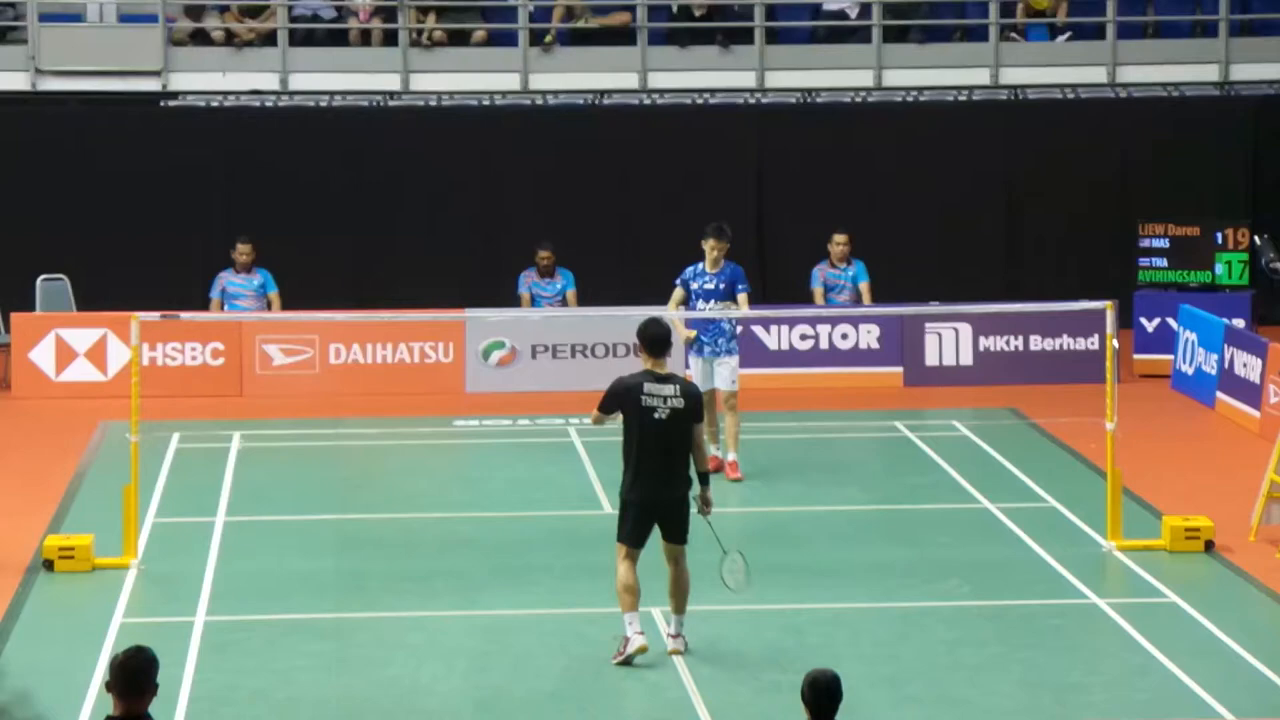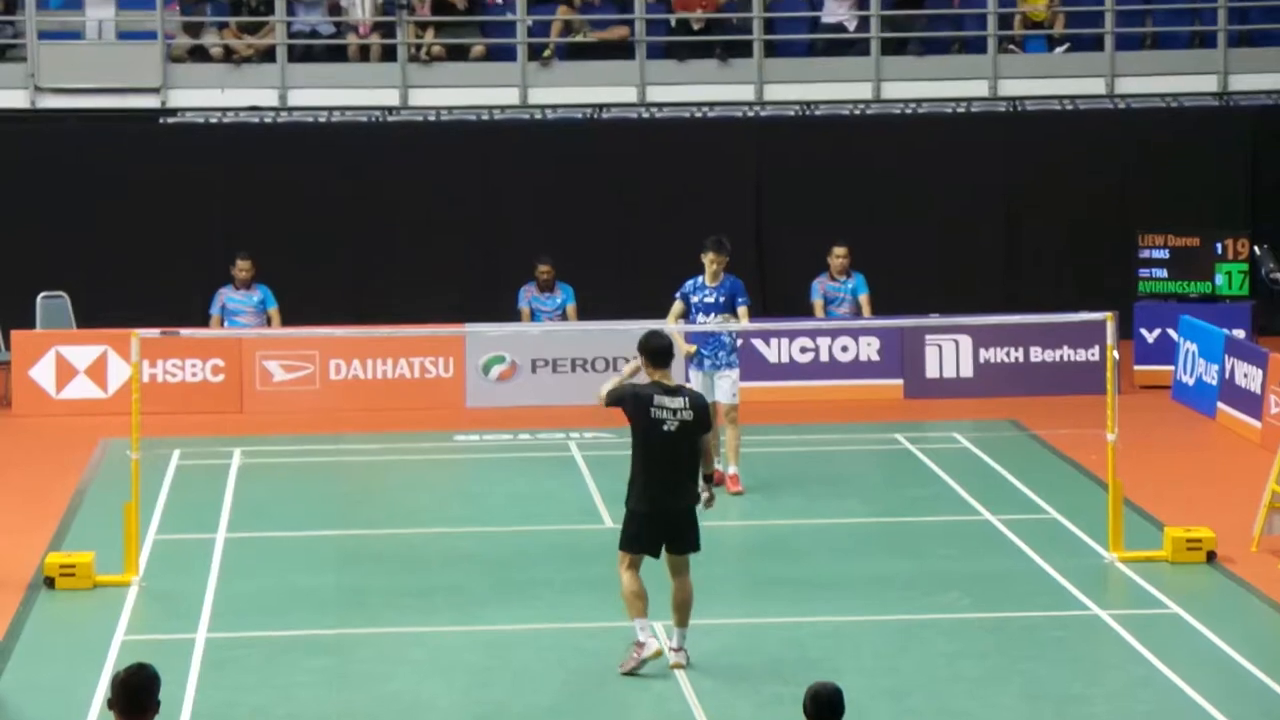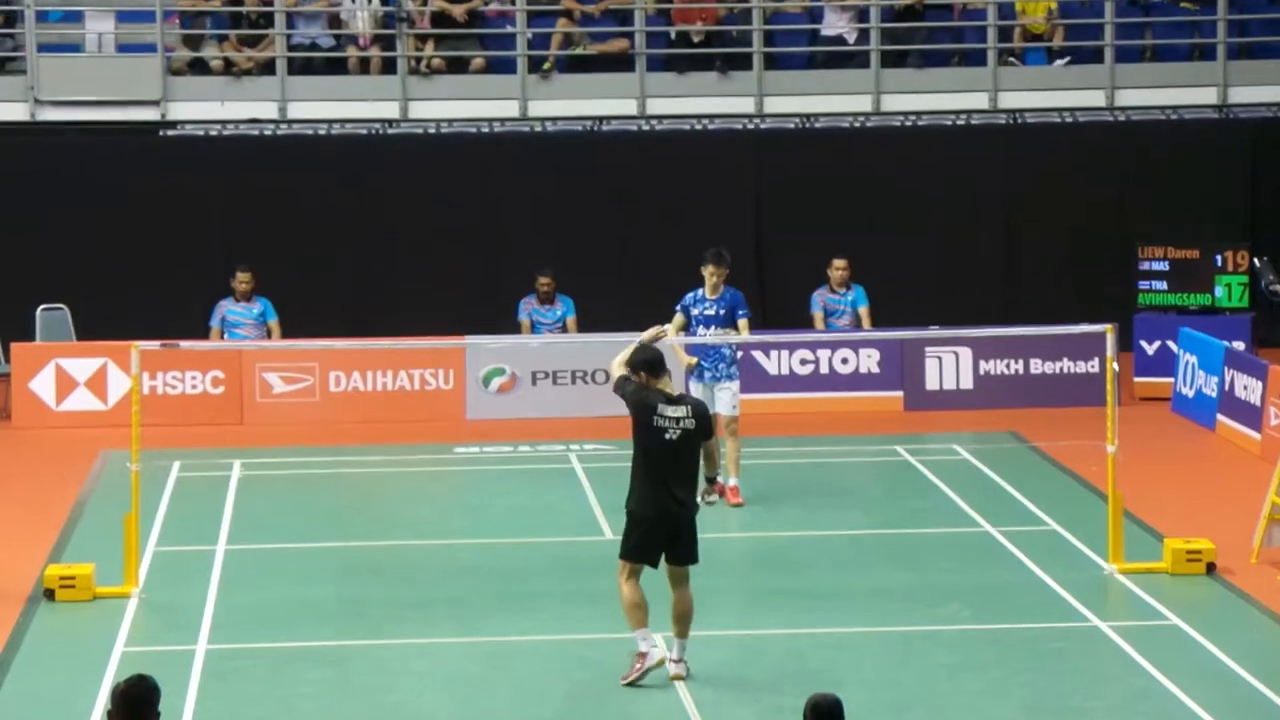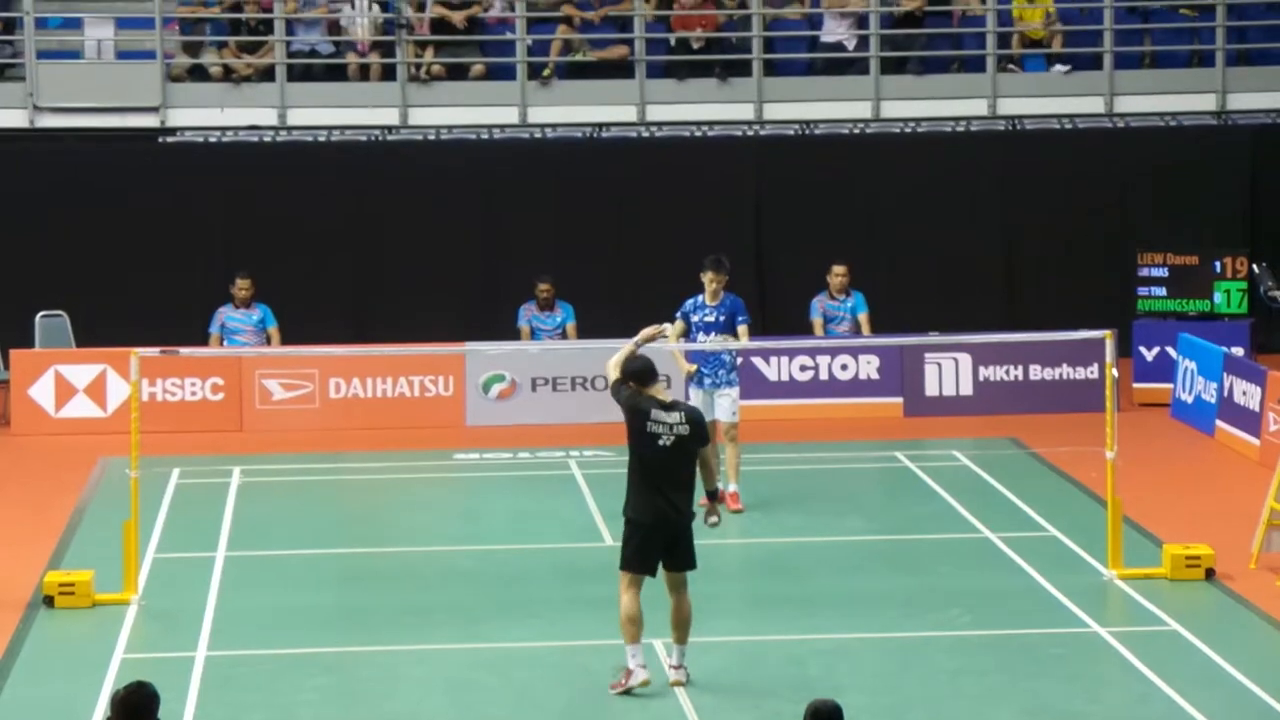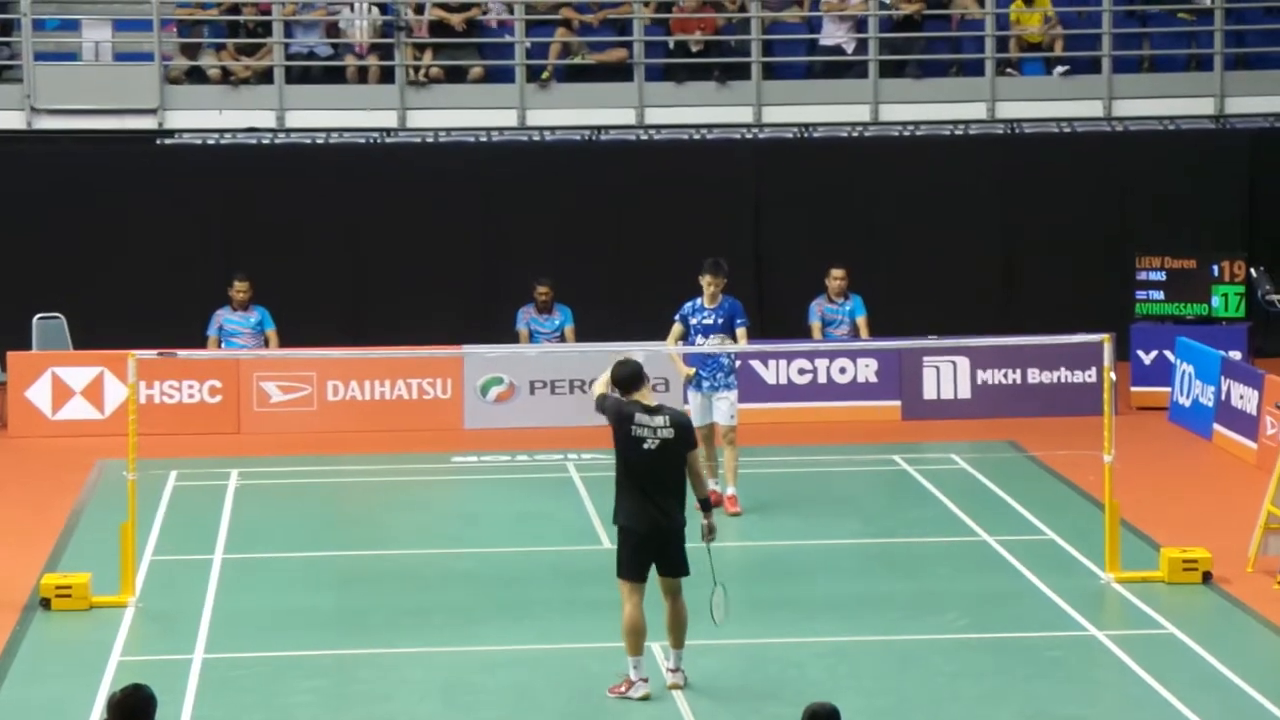
dt=0.2s
person 1, frame 1
left shoulder: (626, 386)
right shoulder: (689, 391)
left elbow: (597, 418)
right elbow: (698, 445)
left wrist: (617, 406)
right wrist: (705, 486)
left hip: (637, 491)
right hip: (676, 492)
left knee: (626, 559)
right knee: (677, 560)
left ankle: (633, 633)
right ankle: (676, 635)
person 1, frame 2
left shoulder: (637, 396)
right shoulder: (696, 401)
left elbow: (604, 394)
right elbow: (707, 451)
left wrist: (627, 375)
right wrist: (707, 484)
left hip: (645, 502)
right hip: (683, 502)
left knee: (628, 566)
right knee: (680, 572)
left ankle: (645, 639)
right ankle: (678, 648)
person 1, frame 3
left shoulder: (641, 401)
right shoulder: (697, 408)
left elbow: (615, 367)
right elbow: (709, 453)
left wrist: (642, 340)
left hip: (646, 510)
right hip: (683, 511)
left knee: (628, 577)
right knee: (680, 583)
left ankle: (648, 648)
right ankle: (678, 660)
person 1, frame 4
left shoulder: (635, 407)
right shoulder: (692, 415)
left elbow: (612, 368)
right elbow: (707, 465)
left wrist: (640, 339)
right wrist: (713, 502)
left hip: (643, 518)
right hip: (680, 518)
left knee: (629, 589)
right knee: (679, 590)
left ankle: (635, 668)
right ankle: (677, 665)
person 1, frame 5
left shoulder: (620, 413)
right shoulder: (679, 420)
left elbow: (597, 390)
right elbow: (695, 471)
left wrist: (615, 370)
right wrist: (707, 513)
left hip: (634, 524)
right hip: (672, 523)
left knee: (632, 598)
right knee: (674, 595)
left ankle: (637, 679)
right ankle: (675, 670)
person 2, frame 1
left shoulder: (735, 272)
right shoulder: (691, 273)
left elbow: (744, 306)
right elbow: (672, 305)
left wrist: (738, 311)
right wrist: (682, 329)
left hip: (725, 346)
right hip: (698, 346)
left knee: (729, 401)
right knee: (706, 402)
left ankle: (732, 459)
right ankle: (714, 455)
person 2, frame 2
left shoulder: (735, 285)
right shoulder: (690, 287)
left elbow: (744, 319)
right elbow: (672, 319)
left wrist: (738, 326)
right wrist: (682, 343)
left hip: (726, 360)
right hip: (699, 360)
left knee: (730, 415)
left ankle: (733, 473)
right ankle: (715, 469)
person 2, frame 3
left shoulder: (735, 297)
right shoulder: (690, 299)
left elbow: (744, 331)
right elbow: (672, 331)
left wrist: (738, 337)
right wrist: (682, 356)
left hip: (726, 372)
right hip: (699, 372)
left knee: (730, 426)
left ankle: (733, 484)
right ankle: (714, 481)
person 2, frame 4
left shoulder: (735, 304)
right shoulder: (690, 306)
left elbow: (744, 338)
right elbow: (673, 337)
left wrist: (738, 344)
right wrist: (683, 362)
left hip: (726, 379)
right hip: (698, 379)
left knee: (729, 433)
right knee: (706, 434)
left ankle: (733, 490)
person 2, frame 5
left shoulder: (733, 306)
right shoulder: (689, 308)
left elbow: (743, 341)
right elbow: (671, 341)
left wrist: (734, 346)
right wrist: (681, 366)
left hip: (724, 381)
right hip: (697, 382)
left knee: (728, 436)
right knee: (704, 437)
left ankle: (731, 493)
right ankle: (714, 489)
